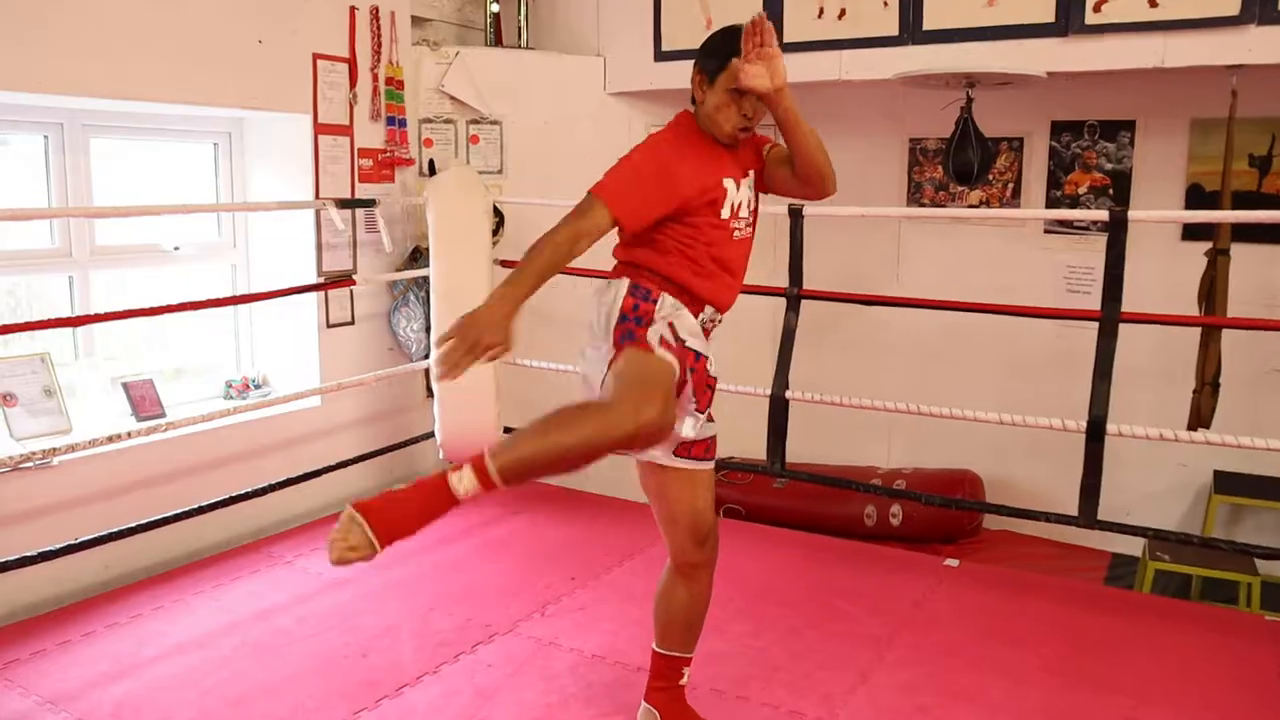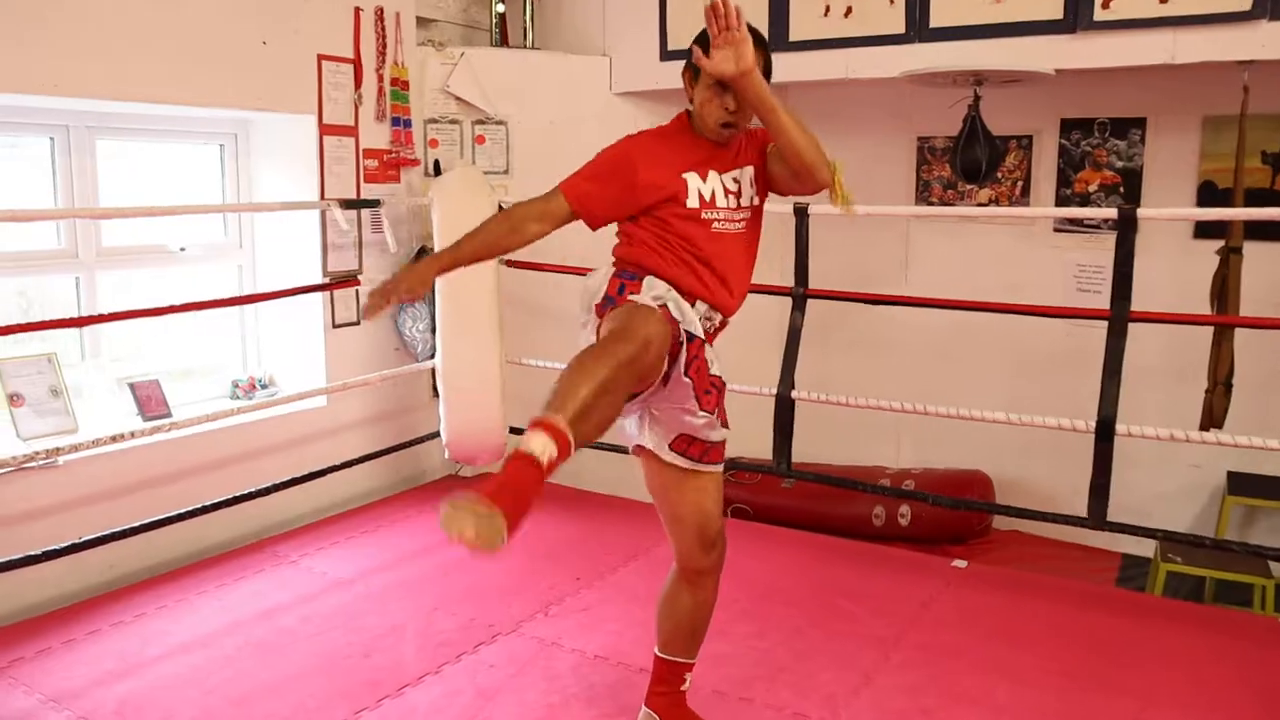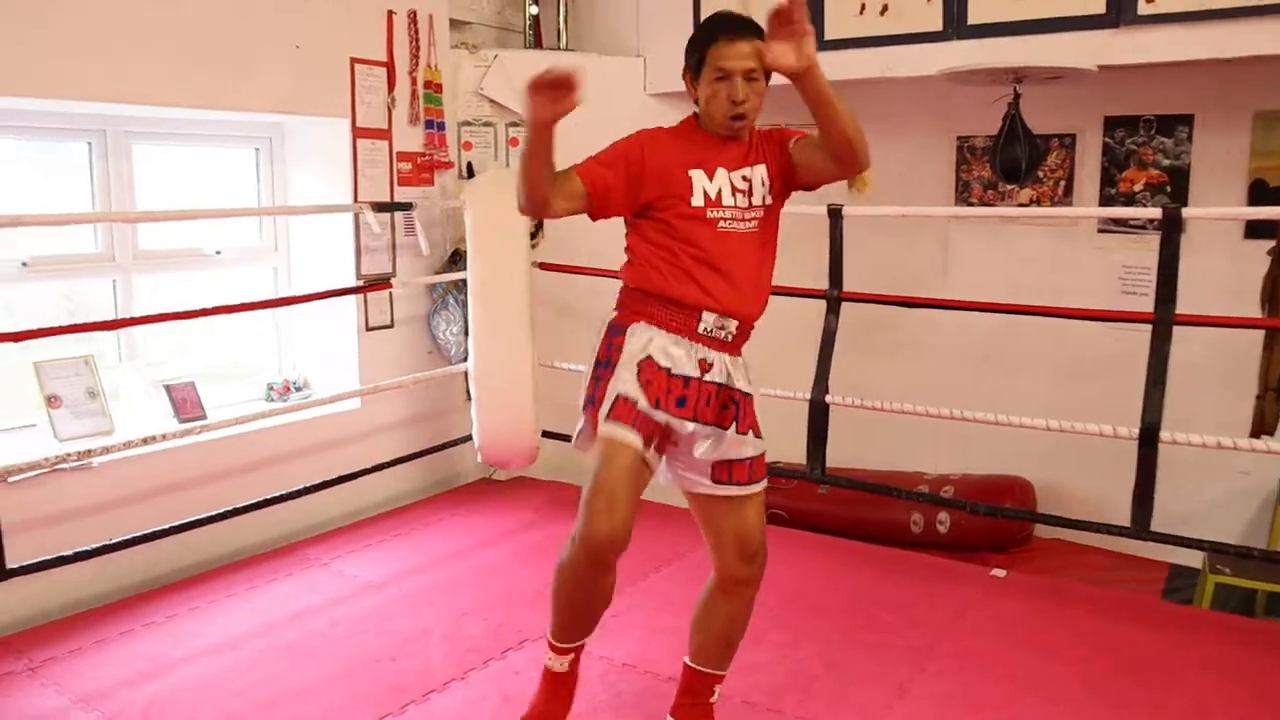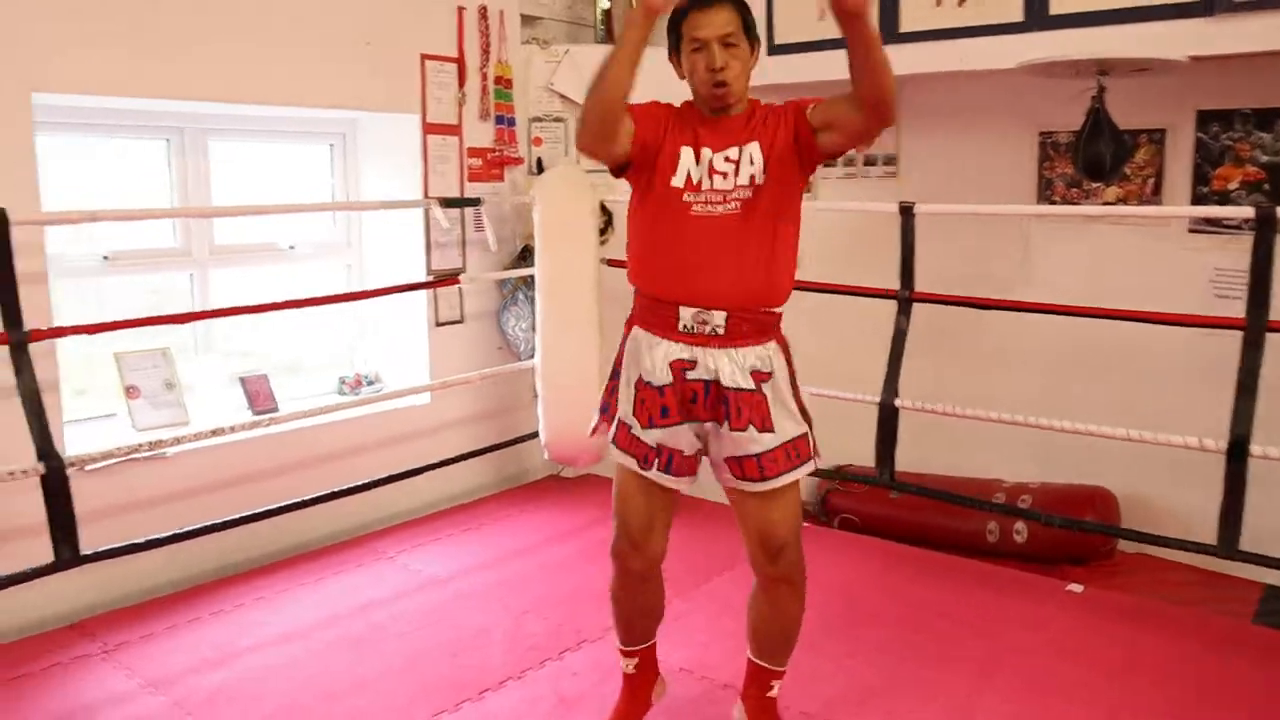
dt=0.2s
person 1, frame 1
left shoulder: (744, 153)
right shoulder: (669, 155)
left elbow: (818, 183)
right elbow: (577, 227)
left wrist: (778, 94)
right wrist: (501, 303)
left hip: (683, 353)
right hip: (650, 313)
left knee: (696, 547)
right knee: (644, 411)
right ankle: (428, 498)
person 1, frame 2
left shoulder: (756, 150)
right shoulder: (644, 154)
left elbow: (818, 177)
right elbow: (538, 213)
left wrist: (753, 83)
right wrist: (435, 264)
left hip: (692, 357)
left knee: (703, 549)
right knee: (643, 338)
right ankle: (506, 487)
person 1, frame 3
left shoulder: (770, 152)
right shoulder: (648, 152)
left elbow: (851, 158)
right elbow: (543, 202)
left wrist: (806, 74)
right wrist: (541, 127)
left hip: (721, 369)
right hip: (651, 348)
left knee: (743, 561)
right knee: (601, 538)
person 1, frame 4
left shoulder: (788, 127)
right shoulder: (649, 129)
left elbow: (877, 112)
right elbow: (594, 137)
left hip: (750, 364)
right hip: (660, 359)
left knee: (780, 559)
right knee: (633, 552)
